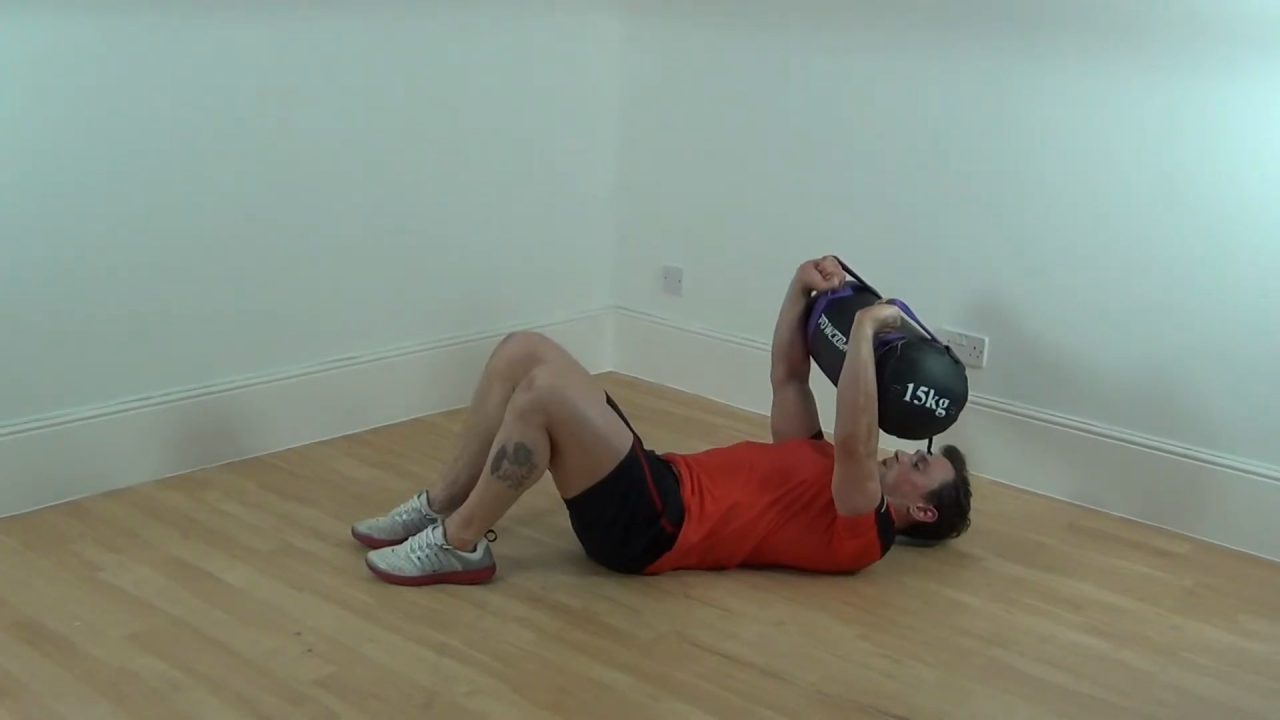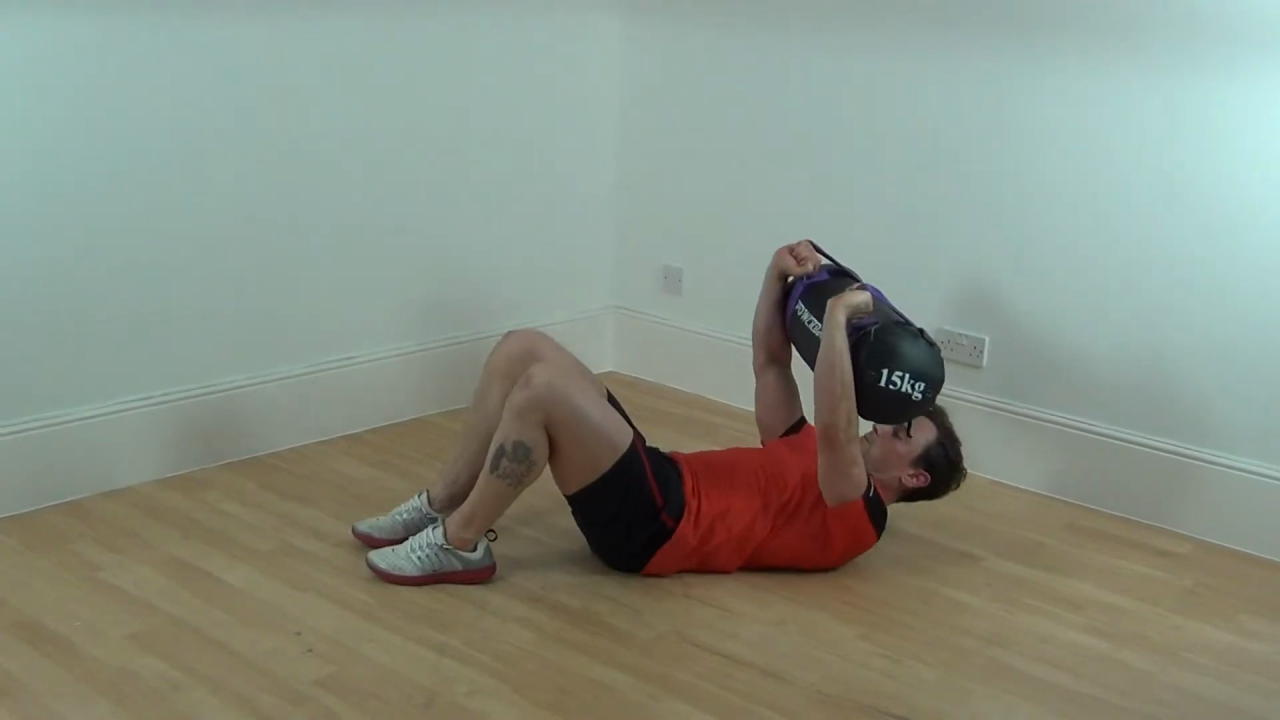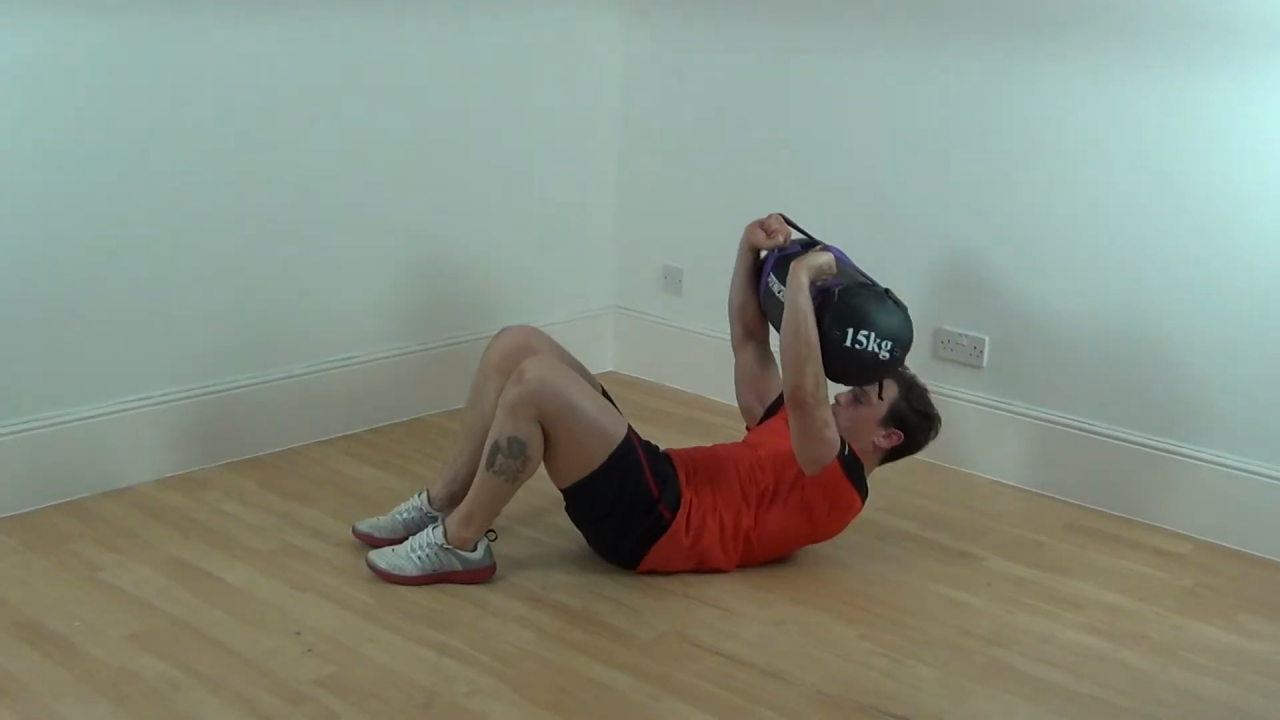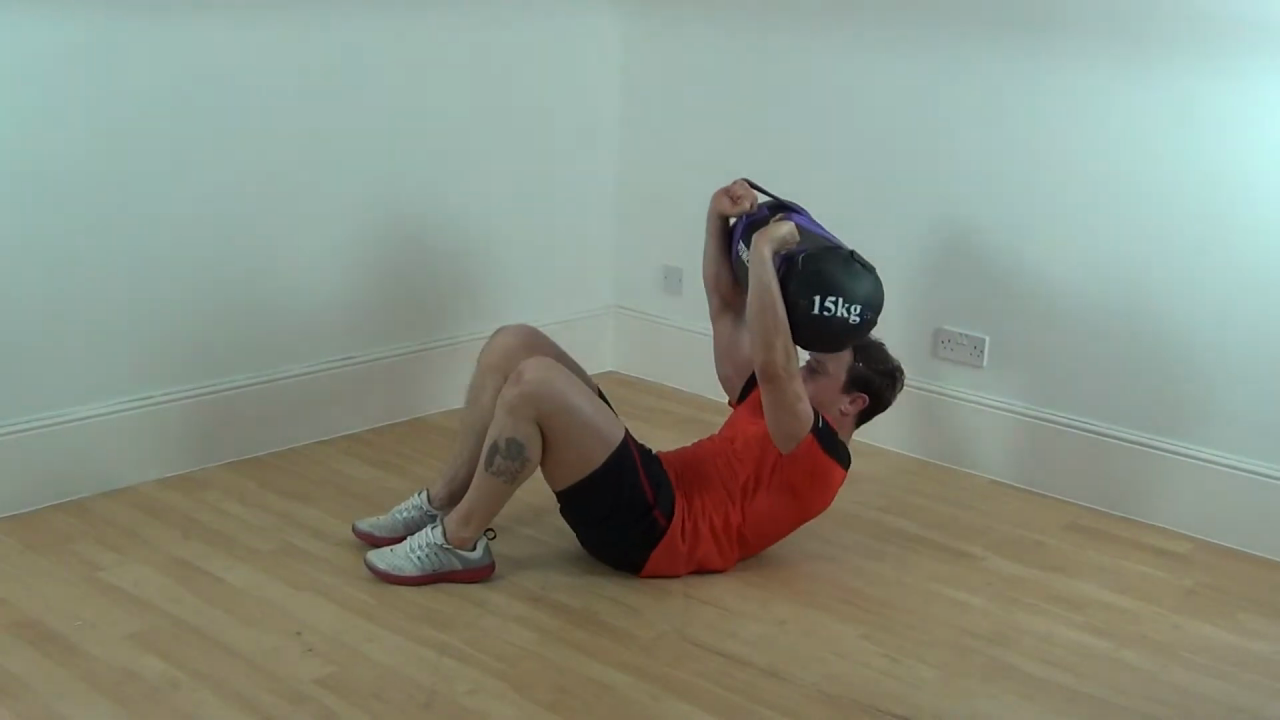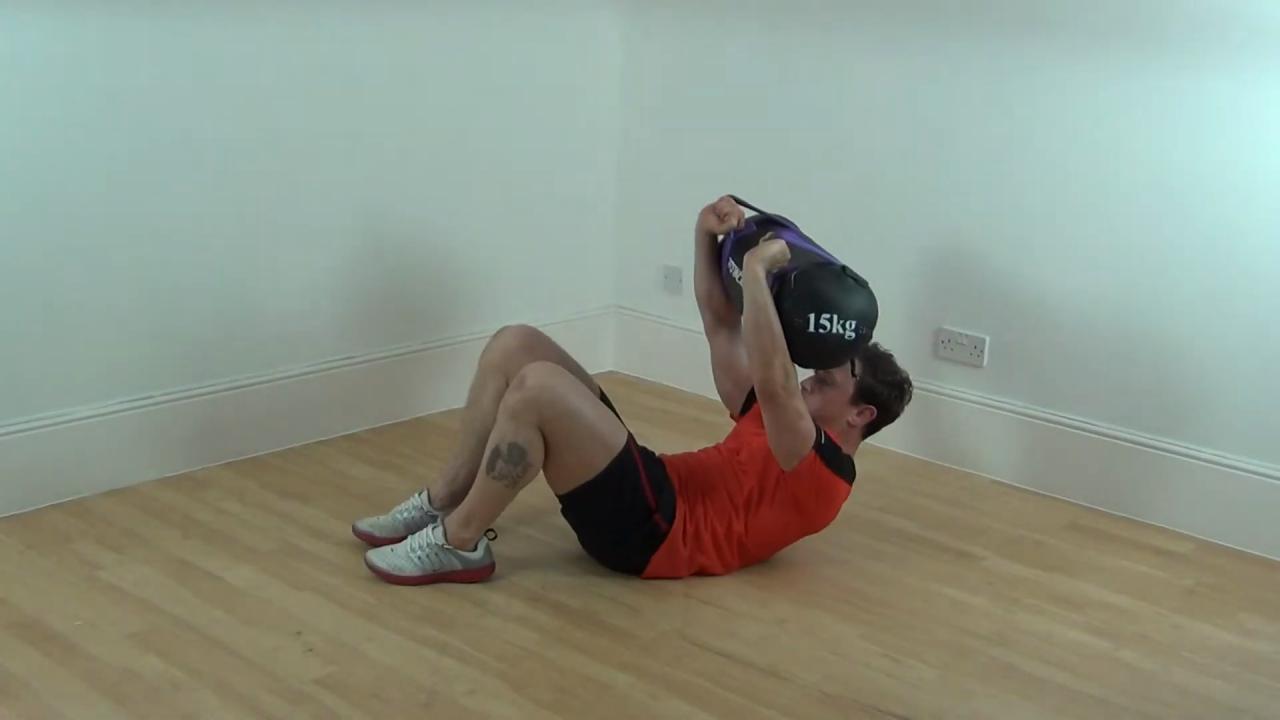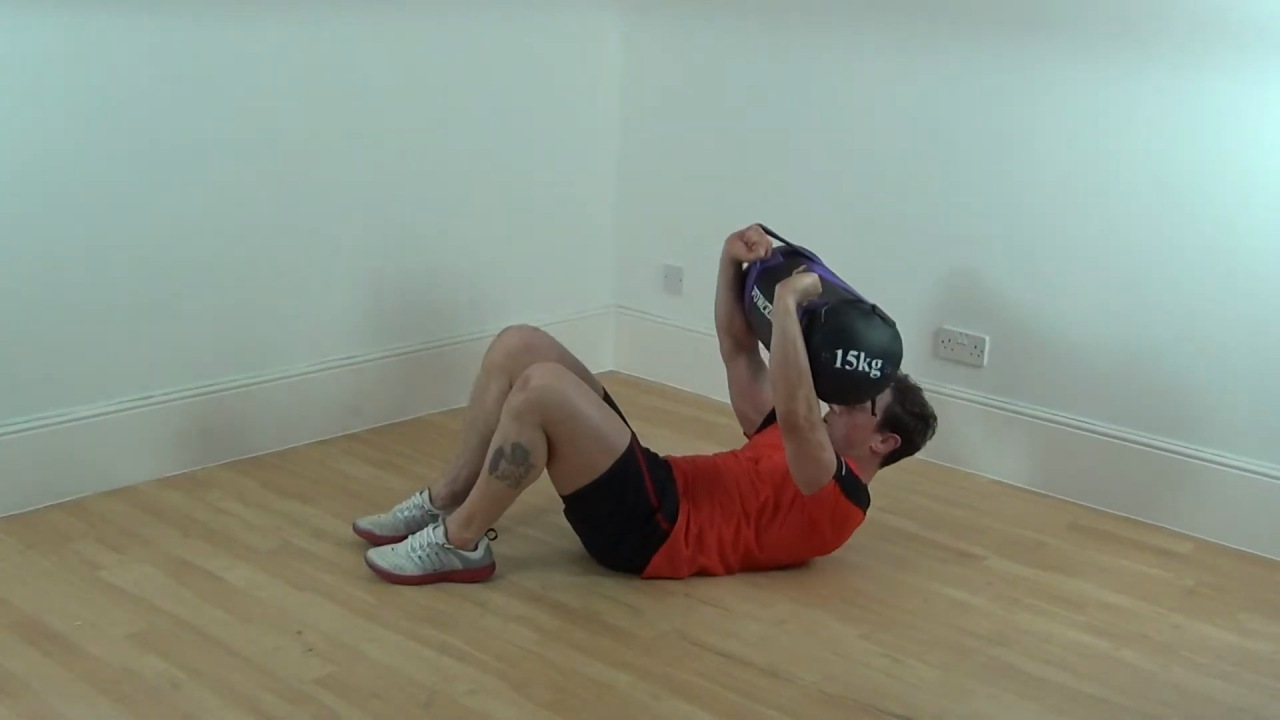
dt=0.3s
person 1, frame 1
left shoulder: (859, 533)
right shoulder: (822, 468)
left elbow: (854, 439)
right elbow: (788, 377)
left wrist: (864, 330)
right wrist: (802, 286)
left hip: (651, 527)
right hip: (654, 486)
left knee: (543, 389)
right knee: (523, 351)
left ankle: (459, 545)
right ankle: (440, 505)
person 1, frame 2
left shoulder: (854, 520)
right shoulder: (810, 457)
left elbow: (836, 428)
right elbow: (770, 364)
left wrist: (838, 316)
right wrist: (778, 273)
left hip: (651, 525)
right hip: (654, 482)
left knee: (541, 387)
right knee: (522, 348)
left ankle: (460, 544)
right ankle: (441, 504)
person 1, frame 3
left shoulder: (837, 484)
right shoulder: (799, 437)
left elbow: (805, 390)
right elbow: (749, 340)
left wrist: (801, 280)
right wrist: (751, 251)
left hip: (651, 523)
right hip: (646, 489)
left knee: (536, 378)
right knee: (516, 344)
left ankle: (459, 545)
right ankle: (440, 504)
person 1, frame 4
left shoulder: (817, 458)
right shoulder: (771, 410)
left elbow: (774, 364)
right elbow: (727, 311)
left wrist: (764, 251)
right wrist: (718, 218)
left hip: (647, 526)
right hip: (638, 488)
left knee: (532, 382)
right knee: (513, 343)
left ankle: (458, 543)
right ankle: (440, 503)
person 1, frame 5
left shoulder: (823, 473)
right shoulder: (778, 423)
left elbow: (773, 380)
right elbow: (721, 326)
left wrist: (757, 268)
right wrist: (706, 234)
left hip: (648, 529)
right hip: (640, 490)
left knee: (535, 386)
right knee: (513, 345)
left ankle: (458, 543)
right ankle: (441, 502)
person 1, frame 6
left shoulder: (839, 500)
right shoulder: (794, 444)
left elbow: (796, 412)
right elbow: (738, 352)
left wrist: (787, 302)
right wrist: (731, 262)
left hip: (650, 529)
right hip: (648, 488)
left knee: (540, 386)
right knee: (518, 345)
left ankle: (459, 544)
right ankle: (444, 501)
